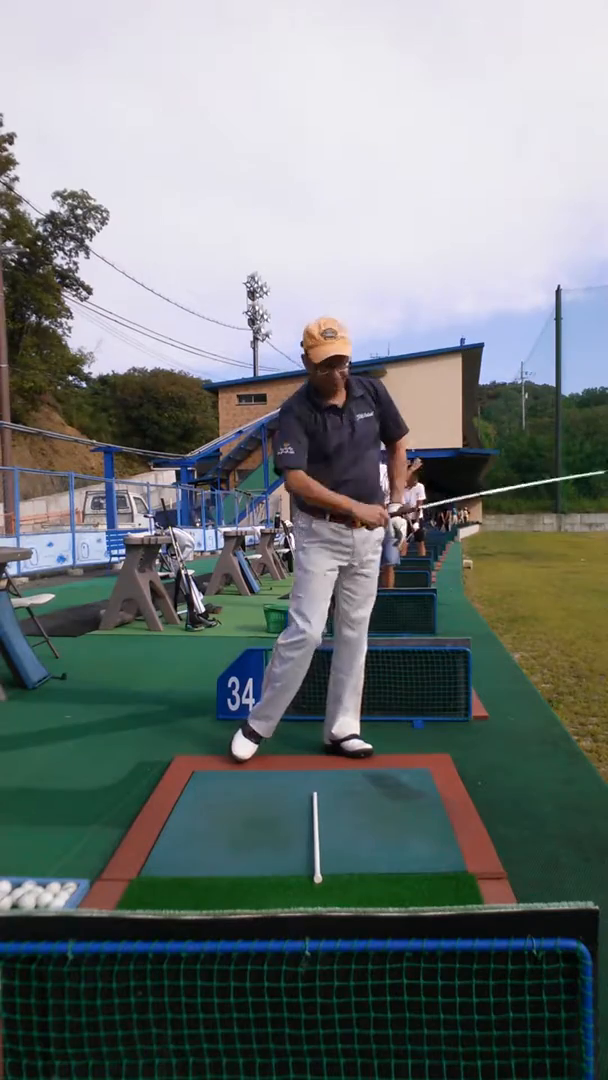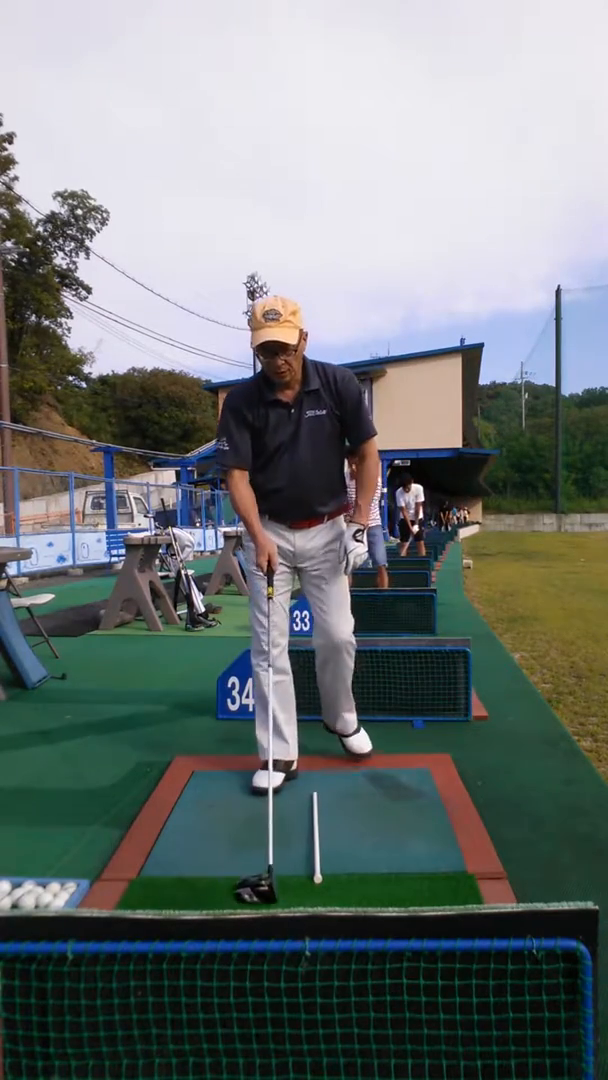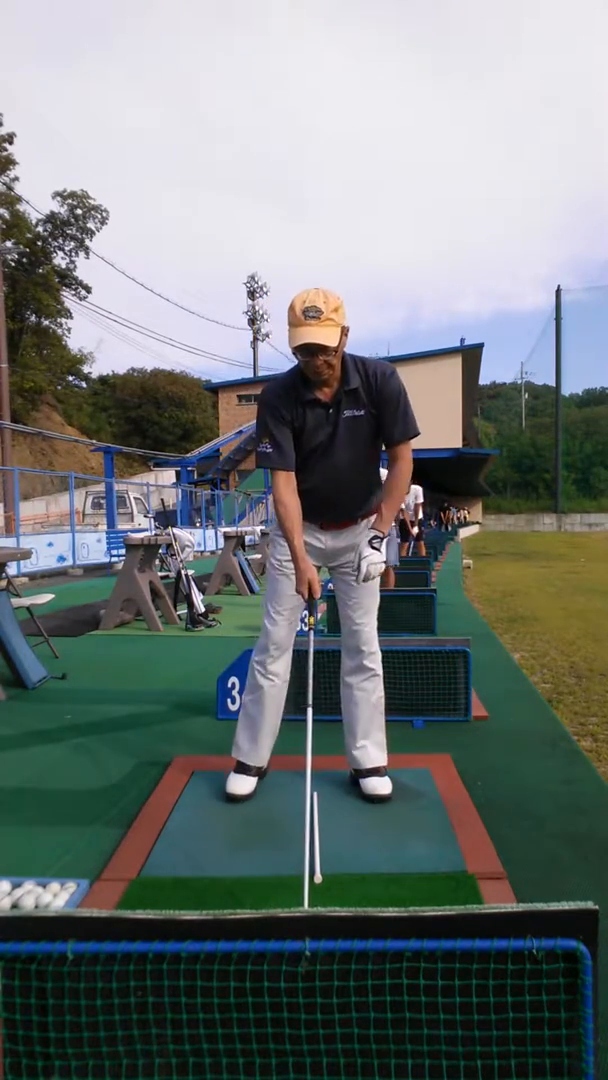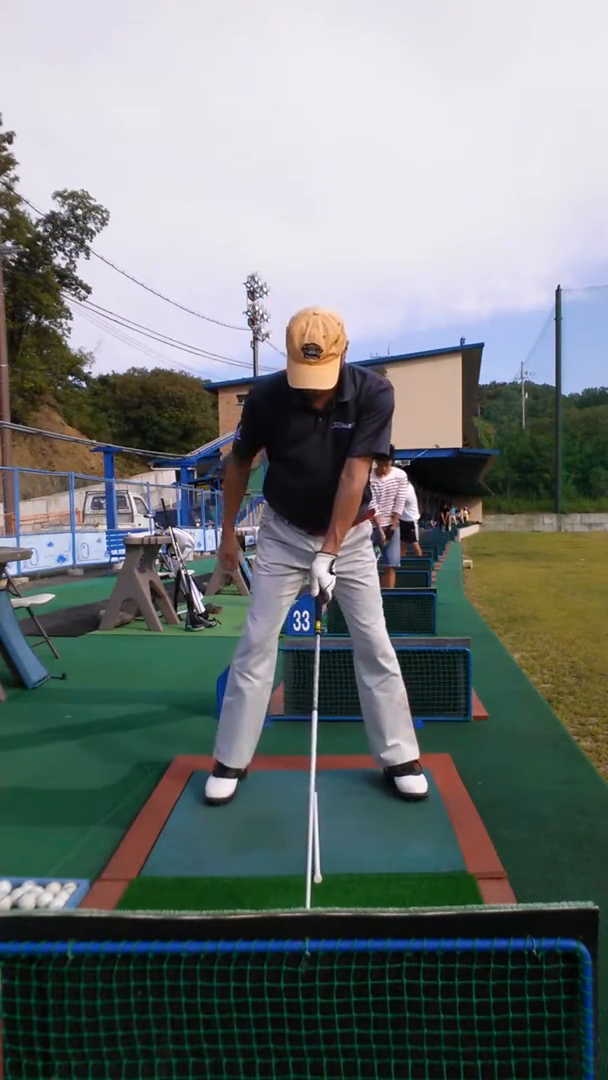
dt=1s
person 1, frame 1
left shoulder: (372, 391)
right shoulder: (296, 411)
left elbow: (396, 443)
right elbow: (295, 480)
left wrist: (393, 506)
right wrist: (353, 506)
left hip: (368, 532)
right hip: (321, 532)
left knee: (354, 633)
right knee: (304, 632)
left ankle: (341, 729)
right ankle: (258, 724)
person 1, frame 2
left shoulder: (339, 384)
right shoulder: (241, 400)
left elbow: (368, 454)
right elbow: (237, 476)
left wrist: (360, 524)
right wrist: (258, 538)
left hip: (327, 530)
right hip: (269, 533)
left knee: (336, 636)
right knee: (269, 644)
left ankle: (341, 715)
right ankle: (279, 755)
person 1, frame 3
left shoulder: (380, 380)
right shoulder: (277, 396)
left elbow: (401, 458)
right elbow: (282, 481)
left wrist: (380, 532)
right wrist: (300, 559)
left hip: (358, 529)
right hip: (297, 529)
left knee: (362, 643)
right knee: (274, 641)
left ankle: (368, 760)
right ankle: (250, 757)
person 1, frame 4
left shoulder: (374, 393)
right shoulder: (266, 395)
left elbow: (355, 476)
right elbow: (239, 462)
left wrist: (330, 553)
right wrist: (227, 533)
left hip: (349, 535)
right hip: (282, 533)
left knee: (374, 644)
right knee: (256, 644)
left ankle: (399, 758)
right ankle: (230, 761)
